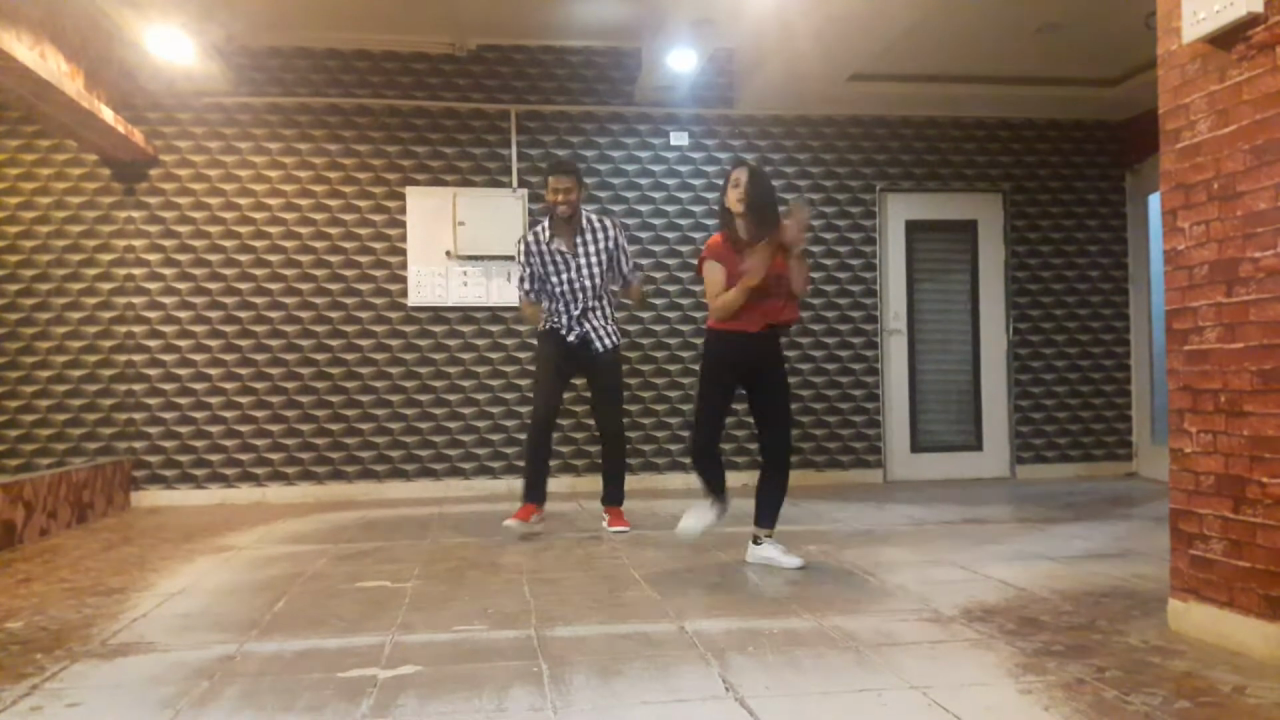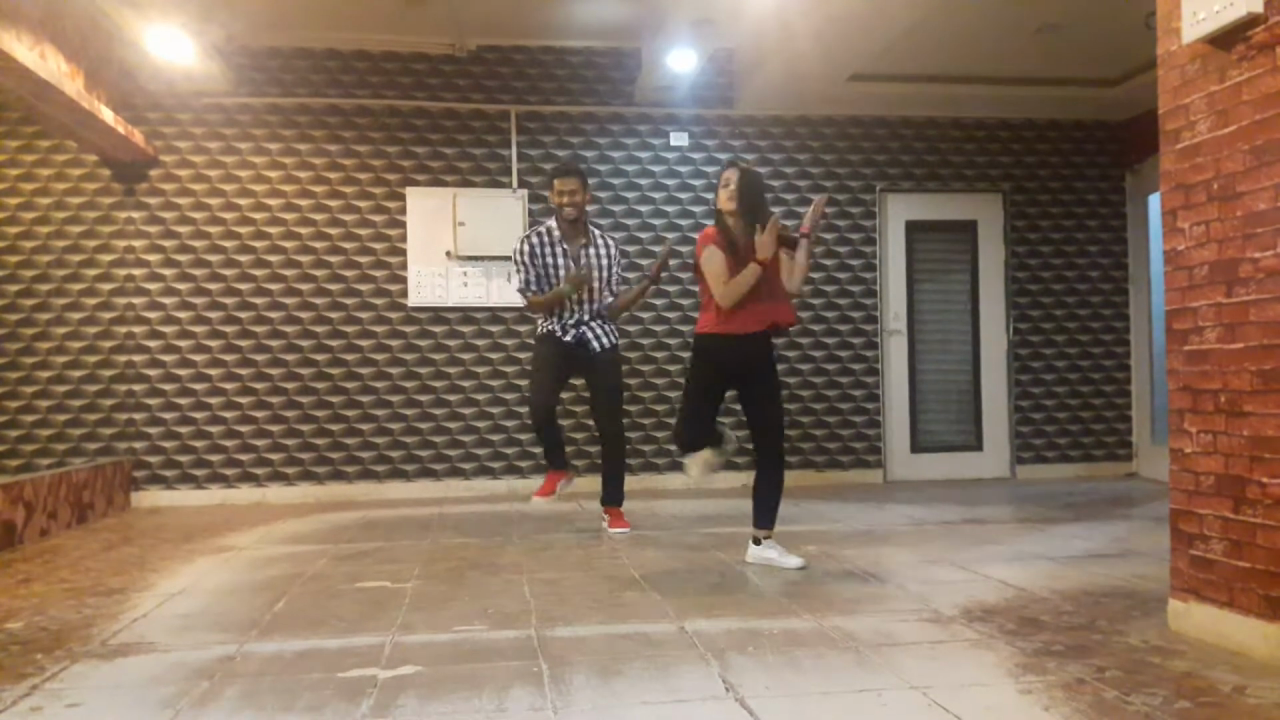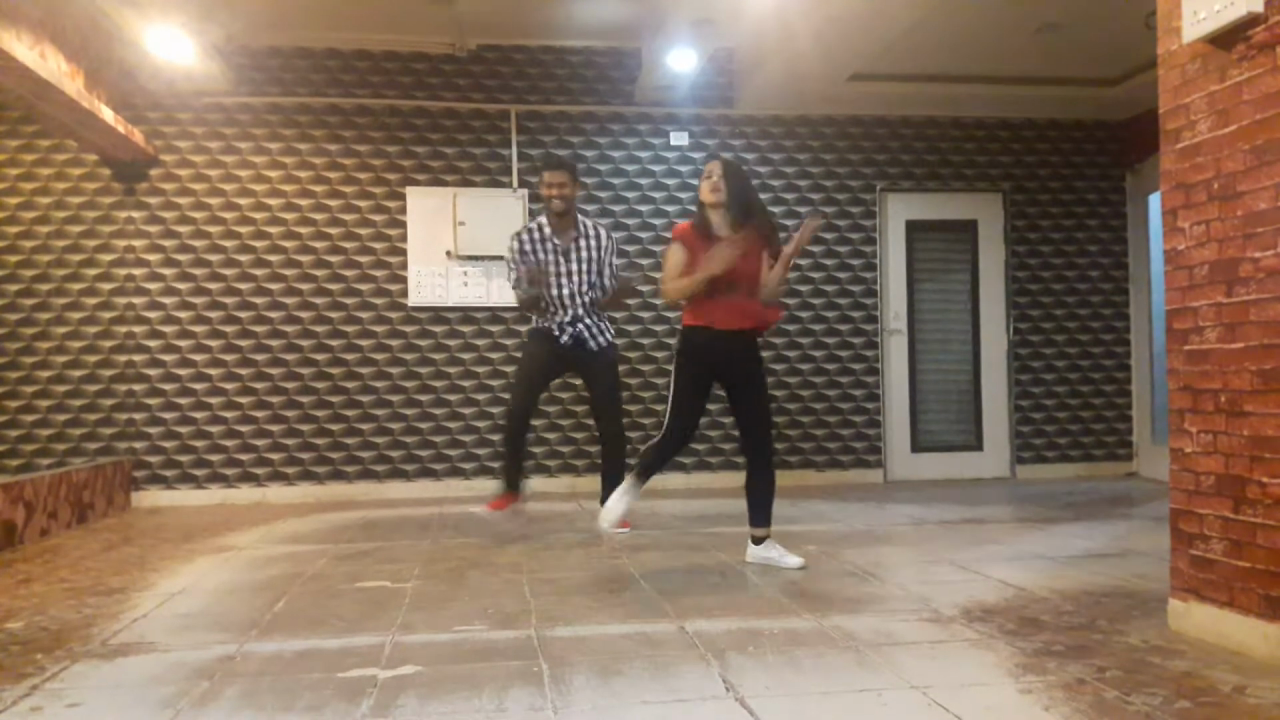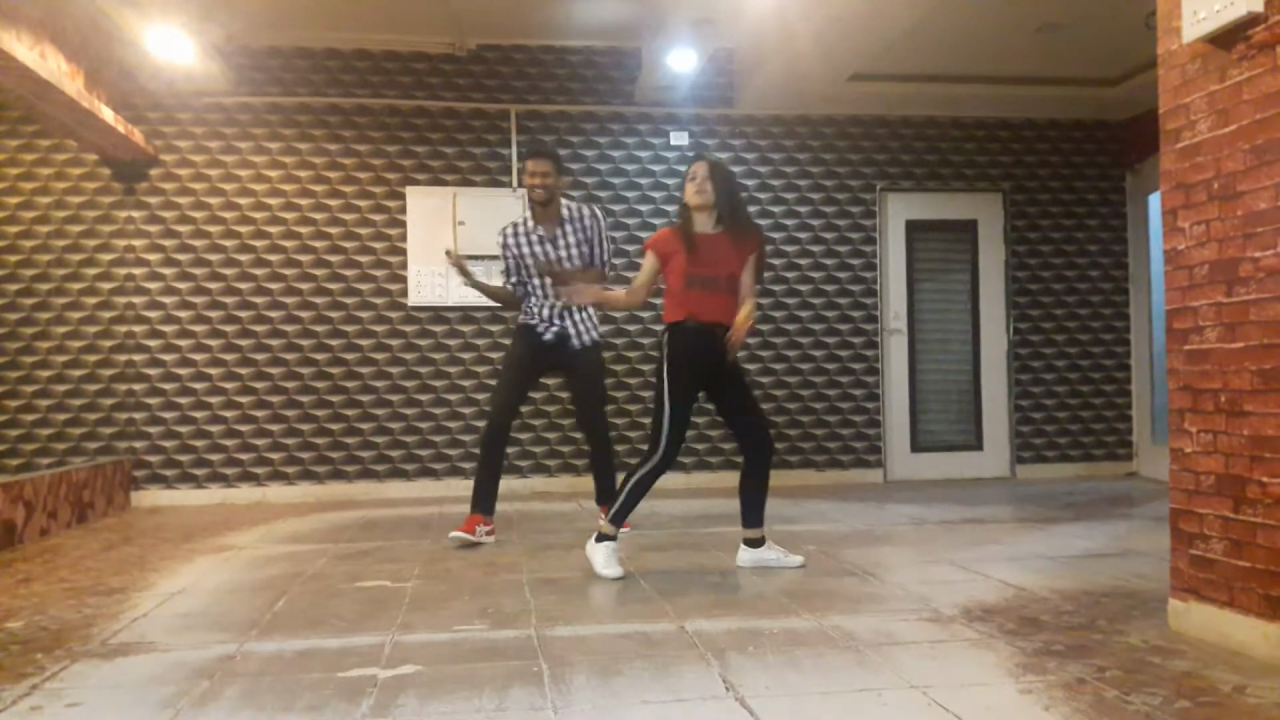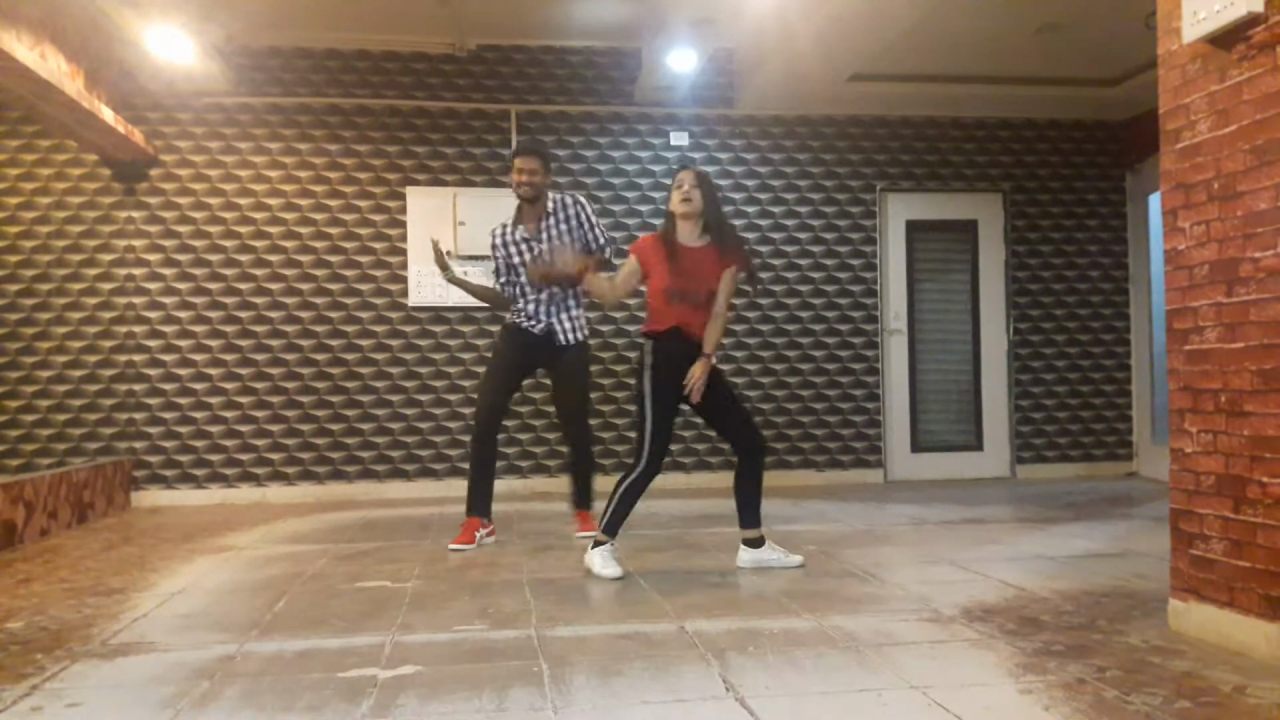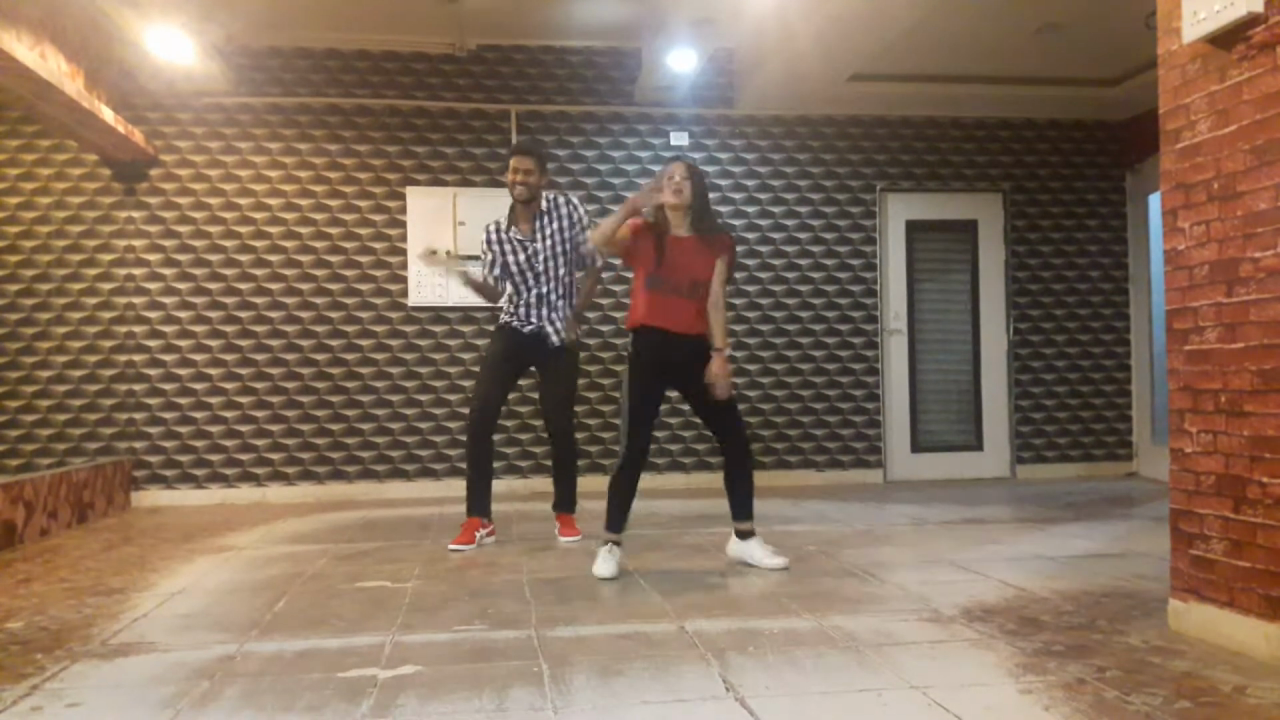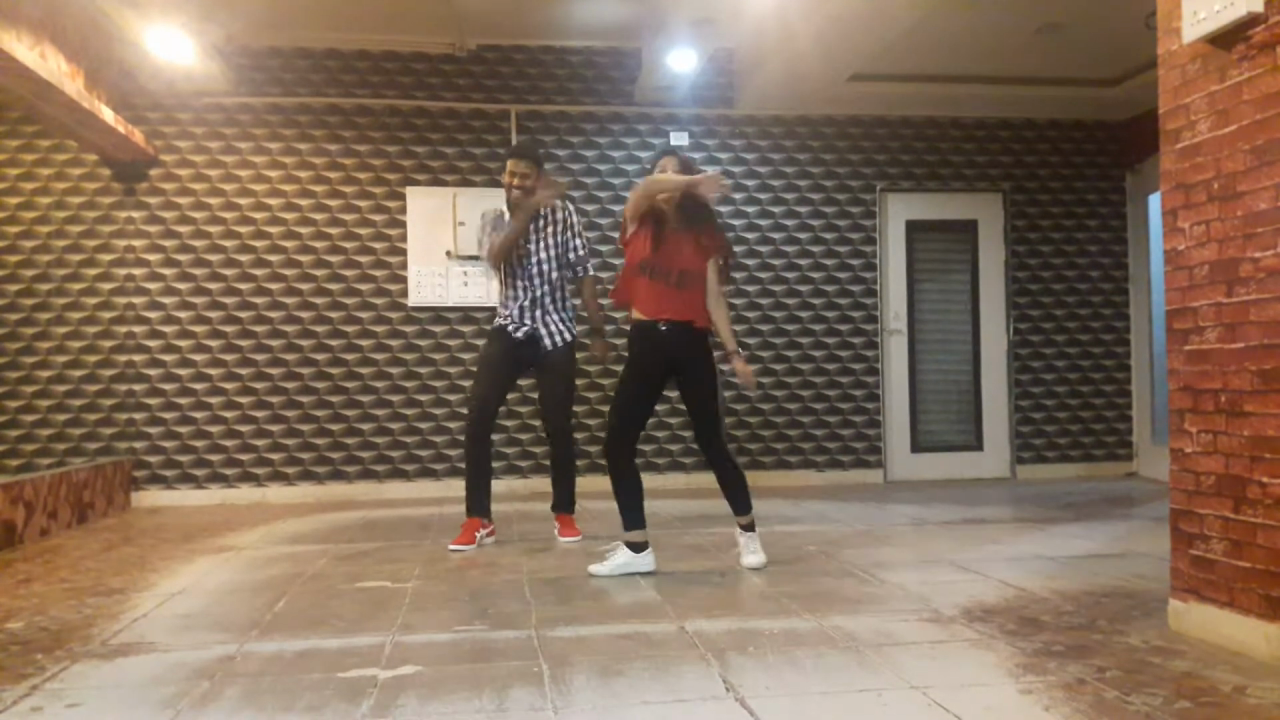
dt=0.1s
person 1, frame 1
left shoulder: (780, 238)
right shoulder: (717, 248)
left elbow: (800, 290)
right elbow: (717, 309)
left wrist: (795, 247)
right wrist: (749, 279)
left hip: (767, 349)
right hip: (724, 348)
left knee: (777, 448)
right knee: (704, 439)
left ankle: (762, 541)
right ankle: (715, 499)
person 1, frame 2
left shoulder: (769, 238)
right shoulder: (710, 240)
left elbow: (792, 286)
right elbow: (724, 297)
left wrist: (805, 234)
right wrist: (760, 259)
left hip: (758, 350)
right hip: (714, 348)
left knee: (771, 449)
right knee: (689, 433)
left ankle: (762, 540)
right ankle: (713, 443)
person 1, frame 3
left shoulder: (755, 235)
right shoulder: (686, 235)
left elbow: (767, 294)
right elbow: (671, 292)
left wrist: (789, 253)
right wrist: (710, 270)
left hip: (743, 347)
right hip: (698, 344)
left knee: (760, 445)
right knee: (676, 437)
left ankle: (761, 542)
right ankle: (632, 485)
person 1, frame 4
left shoulder: (742, 240)
right shoulder: (668, 239)
left elbow: (747, 295)
right elbow: (634, 295)
left wrist: (746, 316)
right wrist: (598, 295)
left hip: (721, 350)
right hip: (683, 345)
left knee: (758, 444)
right knee: (665, 449)
left ankle: (755, 545)
right ankle: (604, 539)
person 1, frame 5
left shoulder: (726, 252)
right shoulder: (651, 247)
left elbow: (719, 310)
right elbow: (614, 292)
left wrist: (706, 359)
right wrist: (583, 274)
left hip: (700, 358)
right hip: (662, 354)
left knee: (751, 444)
right knee: (650, 458)
left ankle: (753, 545)
right ankle: (601, 545)
person 1, frame 6
left shoulder: (714, 243)
right shoulder: (641, 232)
left elbow: (715, 304)
right elbow: (597, 242)
left wrist: (719, 355)
right wrist: (629, 208)
left hip: (693, 348)
right hip: (648, 346)
left knee: (736, 442)
right knee: (636, 449)
left ankle: (744, 537)
right ankle: (611, 545)
person 1, frame 7
left shoulder: (704, 237)
right shoulder: (640, 222)
left elbow: (714, 300)
right elbow: (645, 190)
left wrist: (735, 354)
right wrist: (694, 182)
left hip: (692, 343)
right hip: (646, 342)
left knee: (713, 446)
right knee: (617, 445)
left ankle: (747, 531)
right ankle: (636, 547)
person 2, frame 1
left shoulder: (606, 228)
right shoulder: (531, 243)
left elbow: (630, 281)
right elbow: (529, 300)
left wrist: (637, 291)
right wrist: (533, 313)
left hip: (600, 337)
right hip: (557, 337)
left knee: (611, 426)
right knee: (543, 415)
left ankle: (613, 507)
right ankle: (532, 504)
person 2, frame 2
left shoulder: (604, 243)
right shoulder: (532, 242)
left elbow: (615, 304)
right elbow: (534, 302)
left wrist: (650, 278)
right wrist: (566, 289)
left hip: (598, 339)
right hip: (555, 340)
left knee: (611, 427)
right knee: (540, 407)
left ankle: (612, 506)
right ankle: (558, 468)
person 2, frame 3
left shoulder: (598, 234)
right shoulder: (524, 238)
left elbow: (610, 294)
right elbow: (523, 297)
left wrist: (621, 290)
right wrist: (535, 294)
left hip: (593, 336)
right hip: (547, 335)
left knee: (610, 425)
right knee: (518, 408)
right ankle: (511, 488)
person 2, frame 4
left shoulder: (587, 218)
right shoulder: (513, 234)
left elbow: (605, 275)
right elbow: (516, 298)
left wrist: (575, 277)
right wrist: (473, 282)
left hip: (579, 335)
right hip: (533, 334)
left knee: (595, 425)
right knee: (498, 420)
left ankle: (608, 504)
right ankle: (480, 517)
person 2, frame 5
left shoulder: (573, 207)
right shoulder: (501, 235)
left elbow: (600, 255)
right elbow: (504, 299)
right wrist: (455, 279)
left hip: (565, 331)
right hip: (520, 331)
left knee: (575, 424)
right knee: (485, 419)
left ankle: (583, 508)
right ankle: (478, 520)
person 2, frame 6
left shoulder: (565, 208)
right shoulder: (498, 230)
left elbow: (591, 267)
right elbow: (499, 292)
left wrist: (577, 312)
right wrist: (460, 273)
left hip: (556, 333)
right hip: (513, 331)
left knee: (560, 425)
right knee: (480, 419)
left ankle: (565, 514)
right ankle: (479, 520)
person 2, frame 7
left shoulder: (562, 213)
right shoulder: (495, 221)
left elbow: (582, 273)
right elbow: (500, 256)
left wrist: (597, 329)
right wrist: (533, 208)
left hip: (554, 334)
right hip: (508, 332)
left knee: (557, 427)
right knee: (478, 421)
left ankle: (564, 514)
right ankle: (478, 520)
